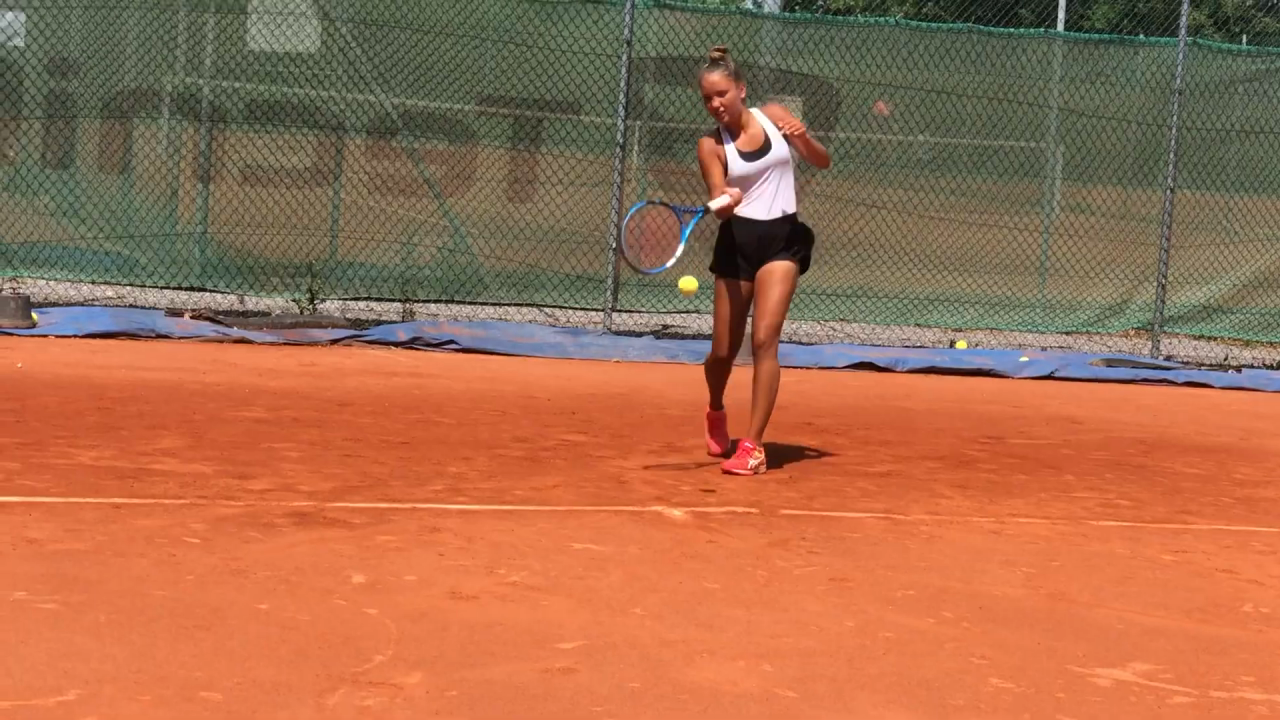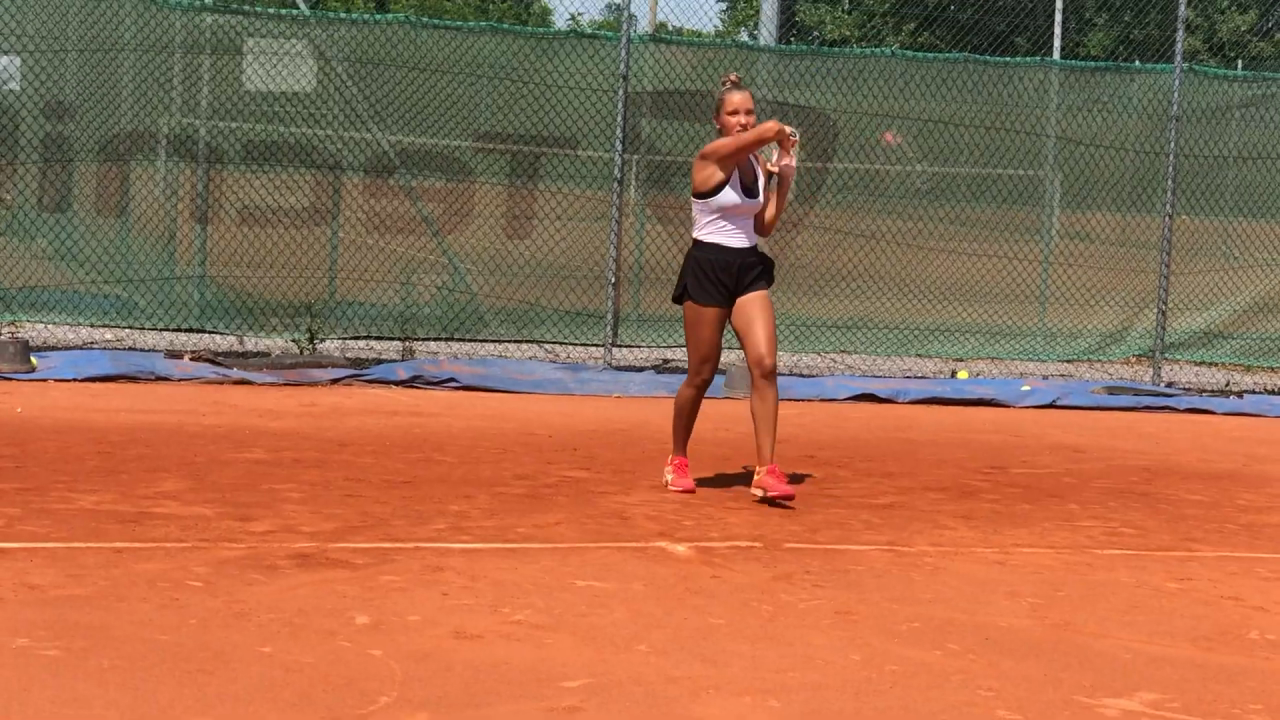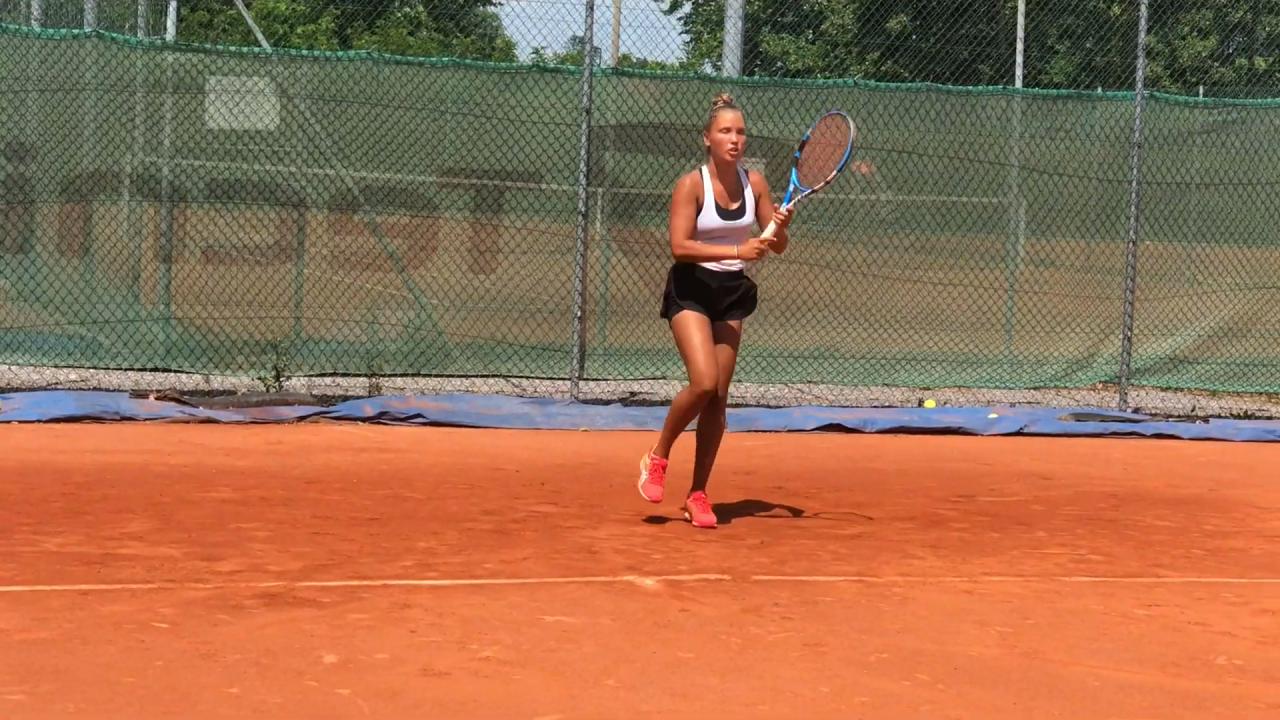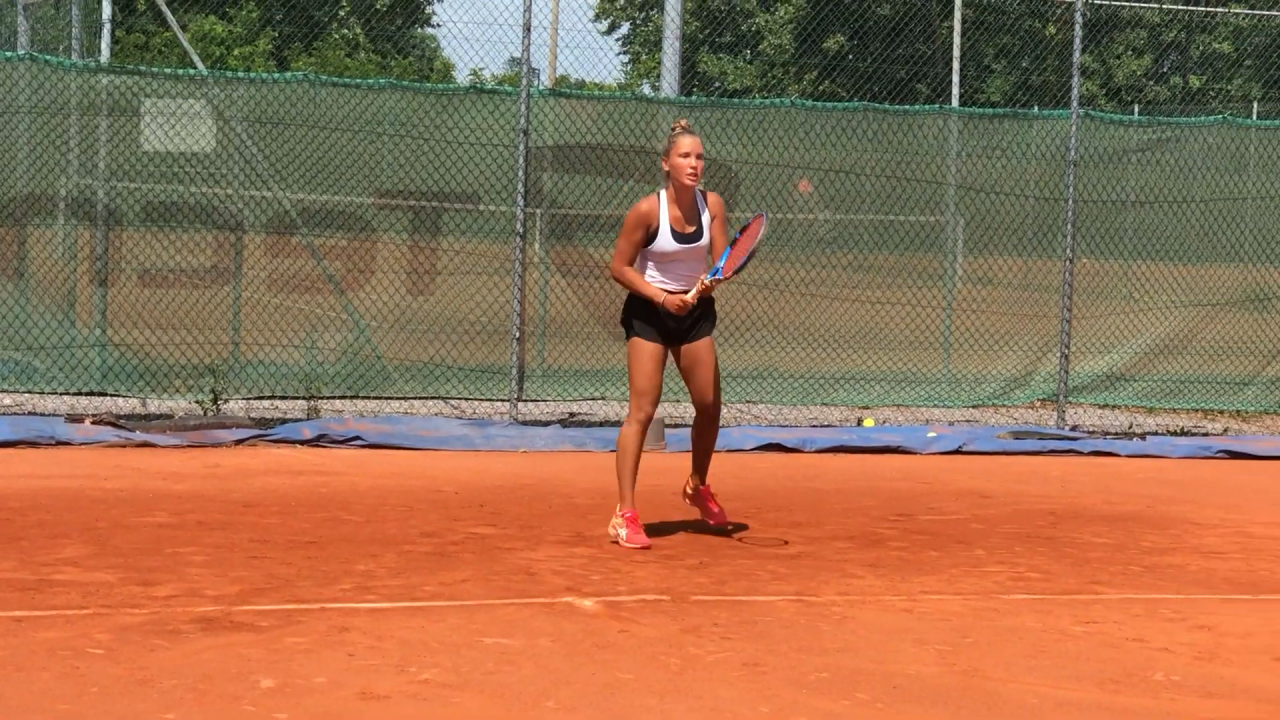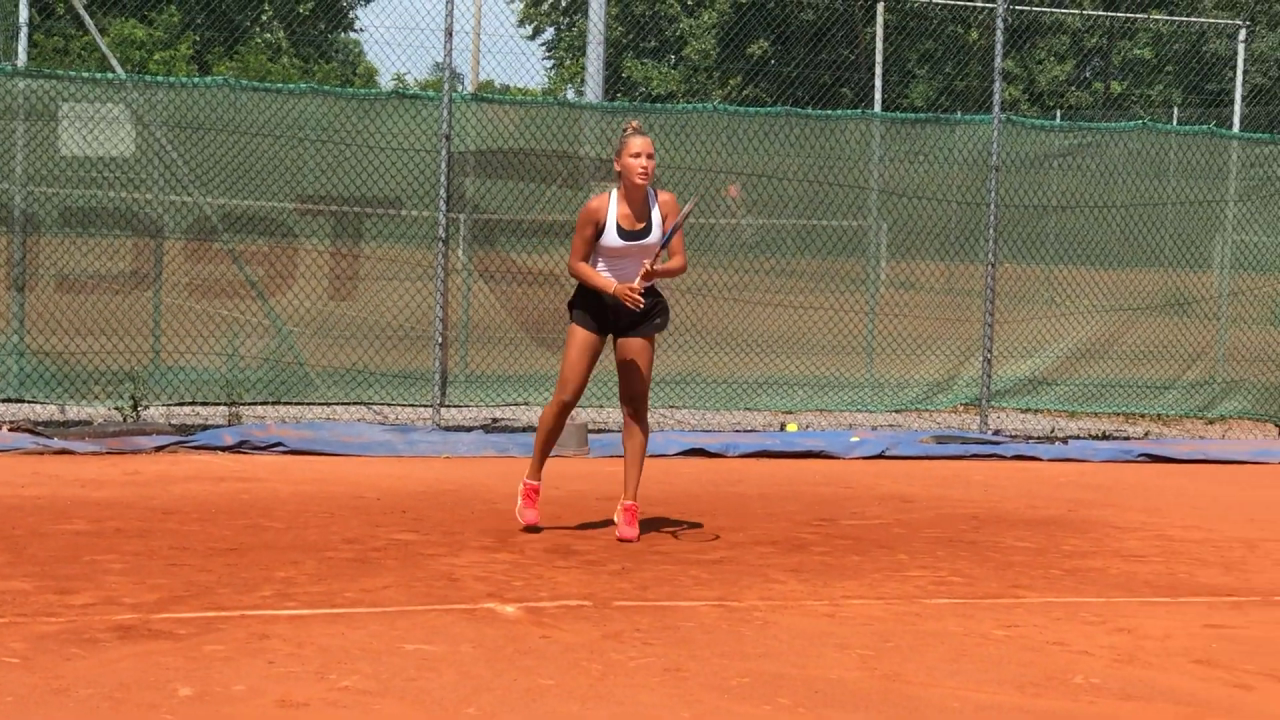
dt=0.4s
person 1, frame 1
left shoulder: (773, 116)
right shoulder: (710, 144)
left elbow: (822, 161)
right elbow: (721, 199)
left wrist: (805, 138)
right wrist: (724, 202)
left hip: (783, 238)
right hip: (738, 242)
left knee: (764, 340)
right knee: (722, 351)
left ankle: (753, 446)
right ankle: (716, 415)
person 1, frame 2
left shoulder: (754, 163)
right shoulder: (713, 155)
left elbow: (763, 227)
right elbow: (769, 130)
left wrist: (784, 176)
right wrist: (784, 133)
left hip: (748, 270)
right hip: (707, 269)
left knee: (765, 365)
right knee: (701, 374)
left ankle: (769, 470)
right ankle: (678, 461)
person 1, frame 3
left shoulder: (754, 182)
right shoulder: (692, 183)
left elbow: (779, 245)
right elbow: (680, 245)
left wrist: (780, 227)
right wrist: (734, 250)
left hip: (731, 292)
right hip: (691, 288)
left knee: (718, 396)
right knee: (704, 383)
left ankle: (697, 495)
right ankle: (657, 456)
person 1, frame 4
left shoulder: (713, 205)
right shoulder: (646, 210)
left elbow: (723, 262)
right elbow: (619, 268)
left wrist: (712, 281)
right wrist: (661, 296)
left hip: (693, 313)
right hip: (649, 312)
left knee: (710, 408)
right knee: (643, 411)
left ankle: (699, 486)
right ankle: (626, 515)
person 1, frame 5
left shoulder: (666, 203)
right shoulder: (597, 207)
left elbow: (680, 262)
right elbow: (576, 264)
left wrist: (656, 272)
right wrist: (613, 288)
left hip: (640, 307)
right hip: (595, 304)
left knee: (635, 407)
right knee: (565, 398)
left ankle: (628, 506)
right ankle: (531, 482)
